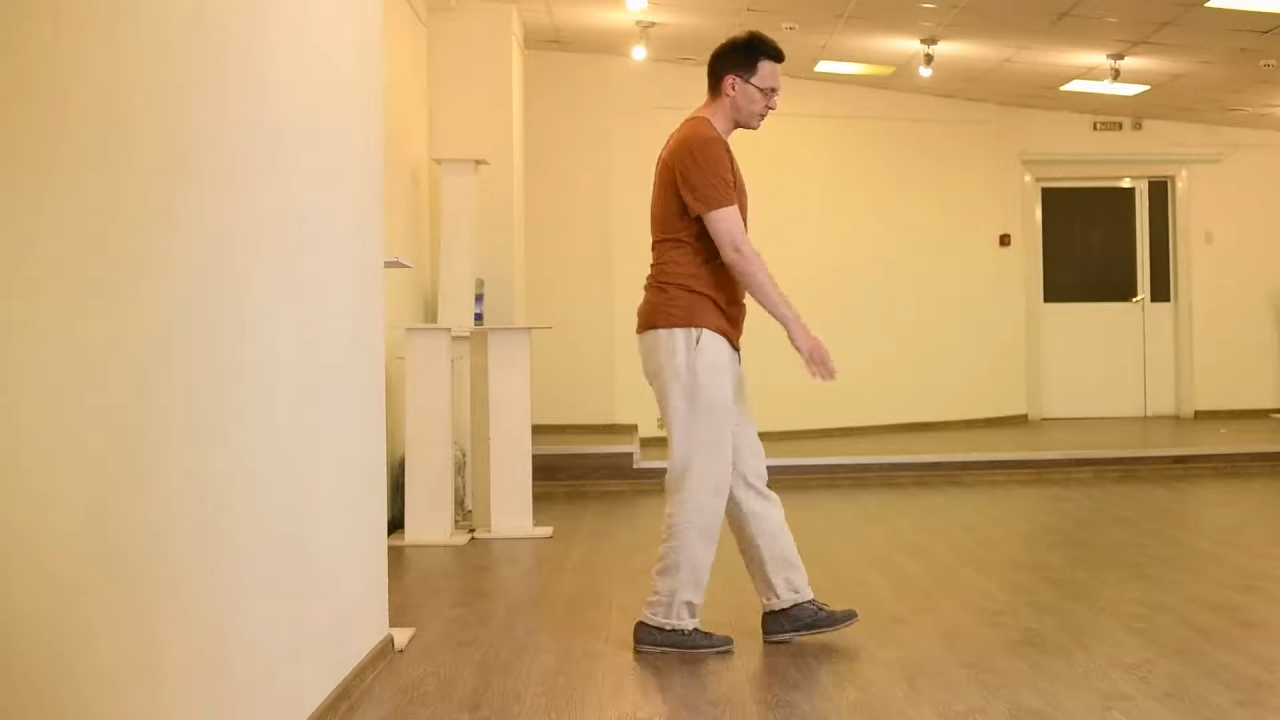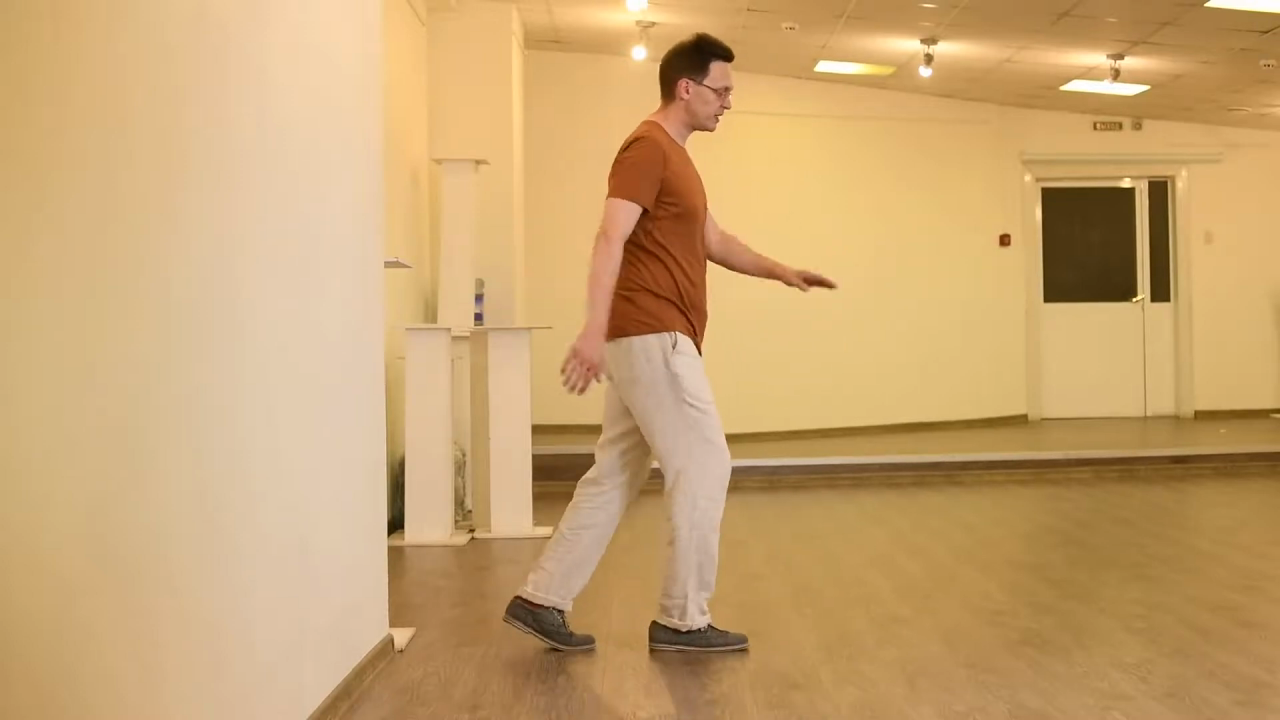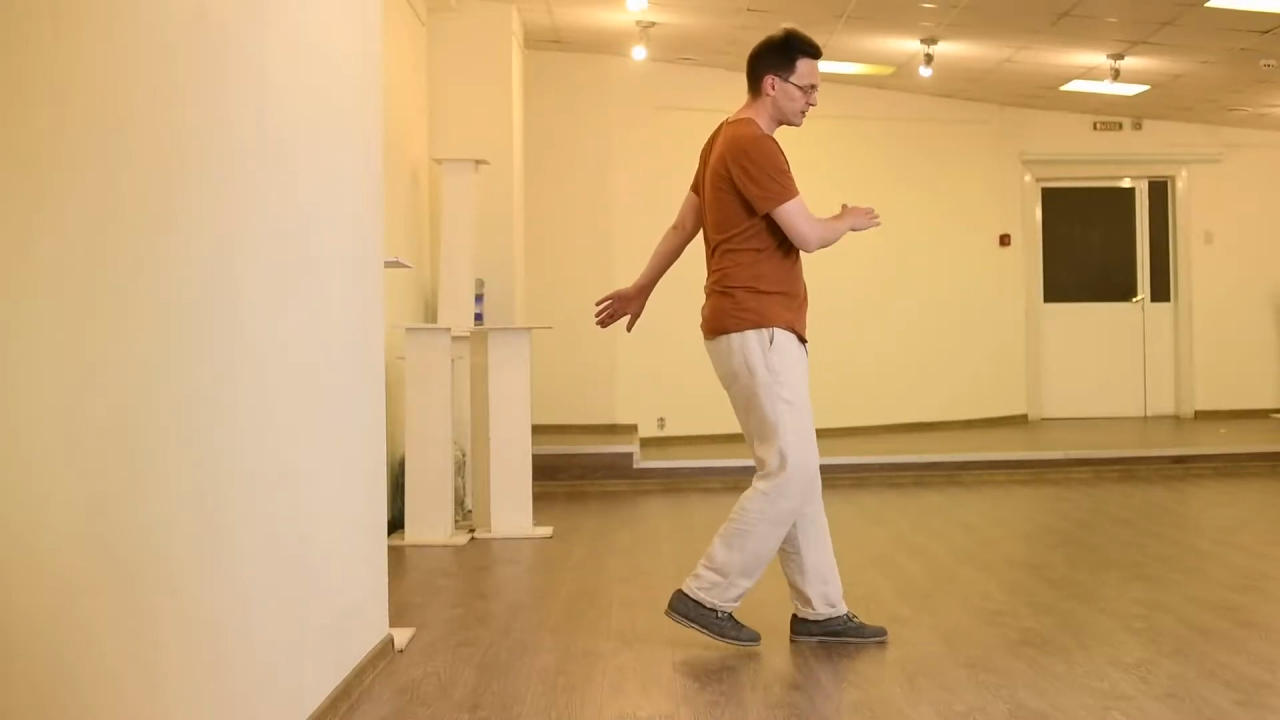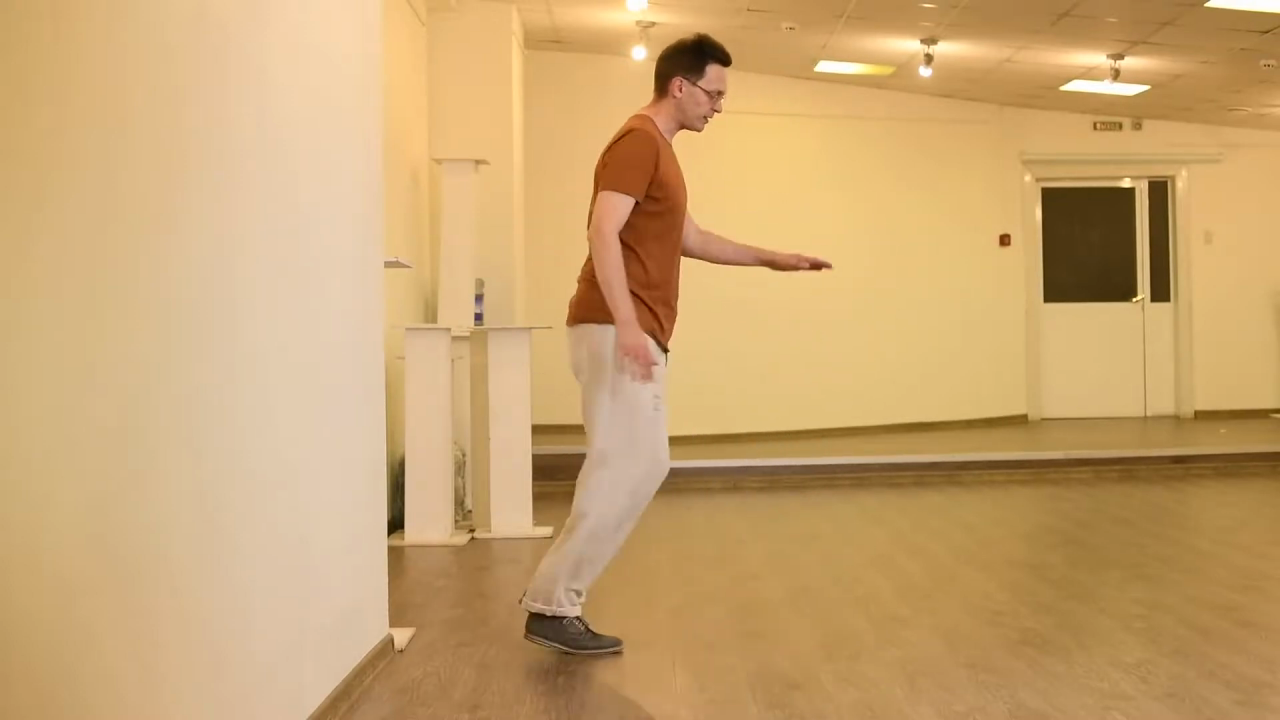
dt=1s
person 1, frame 1
left shoulder: (701, 143)
right shoulder: (702, 146)
right elbow: (736, 253)
right wrist: (800, 327)
left hip: (700, 334)
right hip: (688, 334)
left knee: (744, 471)
right knee: (703, 475)
left ankle: (789, 601)
right ankle: (666, 620)
person 1, frame 2
left shoulder: (673, 155)
right shoulder: (647, 148)
left elbow: (712, 241)
right elbow: (610, 239)
left wrist: (782, 272)
right wrist: (592, 328)
left hip: (655, 341)
right hip: (653, 341)
left knee: (615, 475)
right knee: (703, 472)
left ankle: (541, 599)
right ankle: (682, 620)
person 1, frame 3
left shoulder: (730, 140)
right shoulder: (753, 145)
left elbow: (684, 223)
right elbow: (806, 235)
left wrist: (642, 287)
right wrist: (847, 221)
left hip: (756, 331)
right hip: (756, 331)
left knee: (799, 471)
right knee: (788, 469)
left ankle: (819, 610)
right ankle: (704, 597)
person 1, frame 4
left shoulder: (658, 149)
right shoulder: (637, 141)
left elbow: (691, 240)
right elbow: (602, 233)
left wrist: (770, 259)
right wrist: (625, 323)
left hip: (634, 333)
right hip: (615, 330)
left knee: (638, 467)
right knee: (626, 468)
left ankle: (561, 595)
right ankle: (552, 608)
